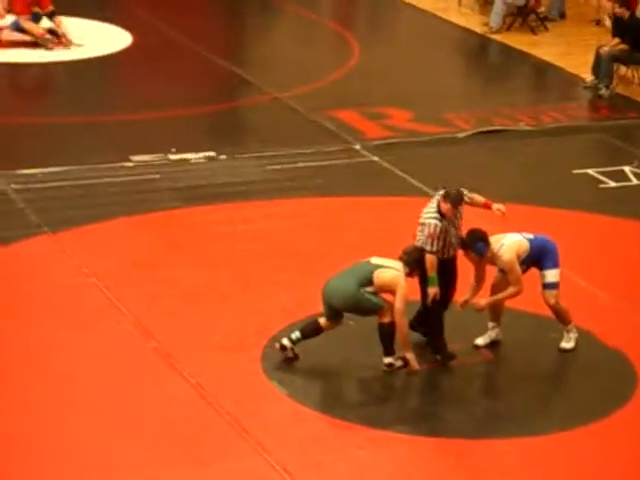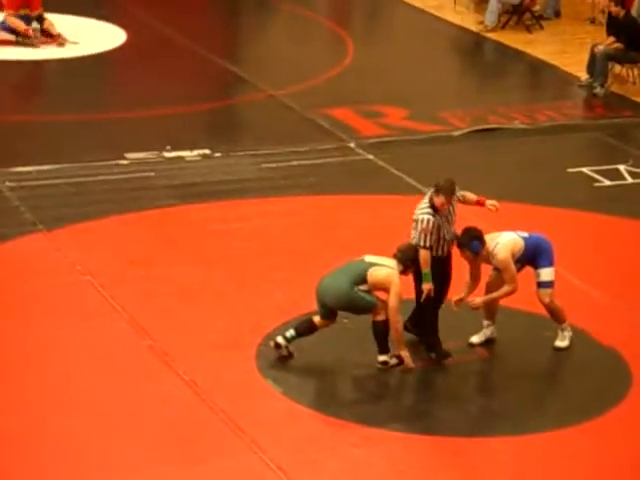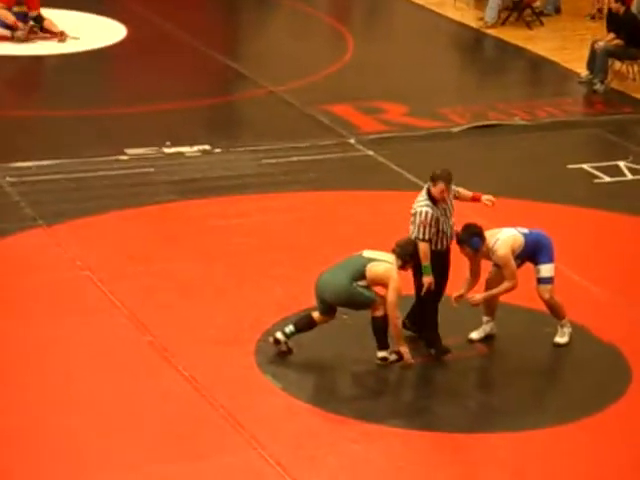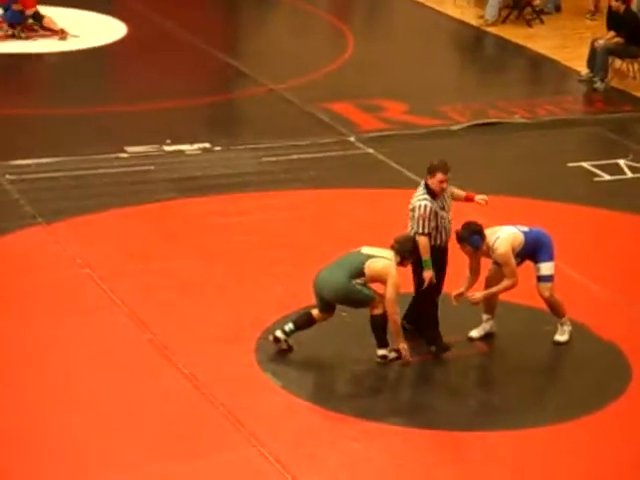
dt=0.1s
person 1, frame 1
left shoulder: (455, 195)
right shoulder: (433, 222)
left elbow: (471, 197)
right elbow: (430, 254)
left wrist: (491, 205)
right wrist: (432, 283)
left hip: (449, 256)
right hip: (431, 260)
left knee: (446, 295)
right knee: (434, 302)
left ankle: (420, 323)
right ankle: (438, 348)
person 1, frame 2
left shoulder: (447, 196)
right shoulder: (426, 218)
left elbow: (462, 196)
right elbow: (424, 250)
left wrist: (483, 202)
right wrist: (426, 279)
left hip: (444, 254)
right hip: (427, 259)
left knee: (440, 295)
right knee: (429, 301)
left ankle: (414, 324)
right ankle: (432, 347)
person 1, frame 3
left shoulder: (444, 190)
right shoulder: (425, 210)
left elbow: (457, 192)
right elbow: (423, 242)
left wrist: (479, 197)
right wrist: (426, 272)
left hip: (443, 249)
right hip: (426, 253)
left knee: (438, 291)
right knee: (428, 296)
left ankle: (413, 321)
right ankle: (432, 342)
person 1, frame 4
left shoulder: (441, 187)
right shoulder: (423, 204)
left elbow: (451, 192)
right elbow: (422, 237)
left wrist: (473, 198)
right wrist: (426, 266)
left hip: (440, 246)
right hip: (425, 250)
left knee: (434, 290)
right knee: (428, 293)
left ankle: (411, 322)
right ankle: (433, 340)
person 2, frame 1
left shoulder: (380, 260)
right shoulder: (400, 282)
right elbow: (400, 320)
right wrist: (408, 352)
left hip: (330, 286)
right hip: (347, 293)
left knee: (331, 321)
right knee: (387, 311)
left ankle: (288, 342)
right ankle: (390, 359)
person 2, frame 2
left shoulder: (375, 259)
right shoulder: (394, 280)
right elbow: (394, 318)
right wrist: (402, 350)
left hip: (324, 285)
right hip: (340, 292)
left knee: (325, 319)
right knee: (381, 310)
left ankle: (282, 340)
right ankle: (384, 357)
person 2, frame 3
left shoulder: (373, 254)
right shoulder: (393, 275)
right elbow: (393, 314)
right wrist: (401, 345)
left hip: (323, 281)
right hip: (339, 288)
left knee: (324, 314)
right knee: (380, 305)
left ankle: (282, 336)
right ankle: (383, 353)
person 2, frame 4
left shoulder: (372, 250)
right shoulder: (391, 271)
right elbow: (392, 310)
right wrist: (400, 342)
left hip: (321, 278)
right hip: (338, 285)
left knee: (324, 312)
right knee: (378, 303)
left ankle: (282, 334)
right ankle: (383, 351)
person 3, frame 1
left shoulder: (505, 256)
right shoulder: (482, 252)
left elbow: (517, 288)
right elbow: (479, 280)
left wrist: (488, 301)
right wrist: (469, 297)
left hip: (545, 251)
right hip: (524, 251)
left knee: (551, 301)
right knee: (496, 288)
left ankle: (570, 332)
right ankle: (494, 330)
person 3, frame 2
left shoulder: (500, 255)
right shoulder: (477, 250)
left elbow: (512, 286)
right elbow: (474, 279)
left wrist: (484, 300)
right wrist: (464, 295)
left hip: (540, 249)
right hip: (519, 250)
left knee: (545, 299)
right knee: (491, 287)
left ankle: (565, 330)
right ankle: (488, 329)
person 3, frame 3
left shoulder: (500, 251)
right shoulder: (477, 246)
left elbow: (512, 283)
right elbow: (474, 276)
left wrist: (484, 296)
right wrist: (464, 291)
left hip: (540, 245)
right hip: (519, 246)
left knee: (545, 295)
right knee: (491, 283)
left ankle: (564, 326)
right ankle: (488, 325)
person 3, frame 4
left shoulder: (500, 249)
right shoulder: (477, 245)
left elbow: (512, 280)
right elbow: (474, 274)
left wrist: (484, 294)
right wrist: (463, 289)
left hip: (540, 244)
right hip: (519, 245)
left knee: (545, 293)
right knee: (490, 281)
left ankle: (564, 325)
right ankle: (488, 323)
